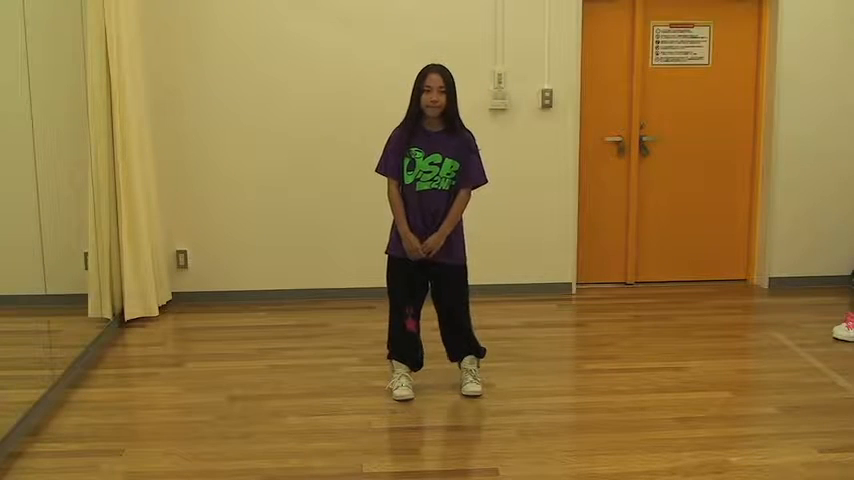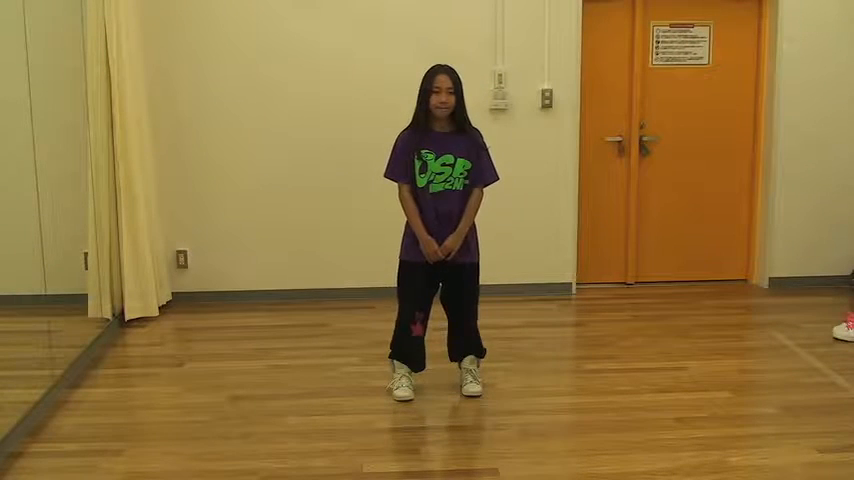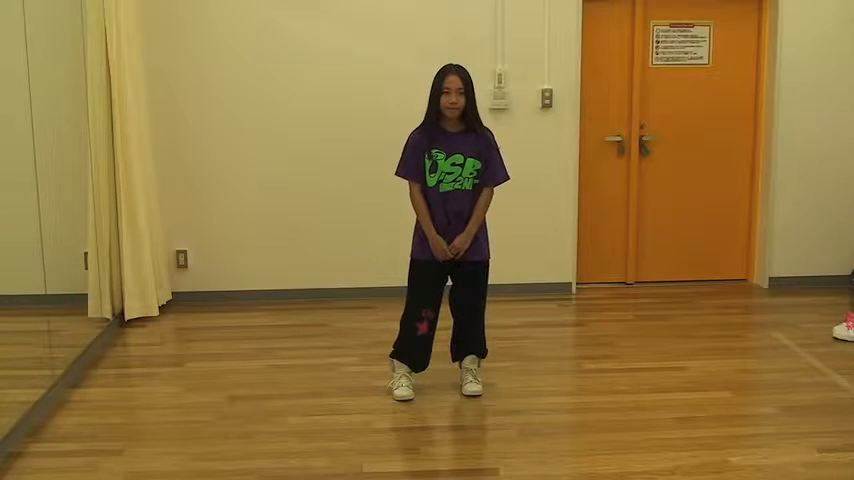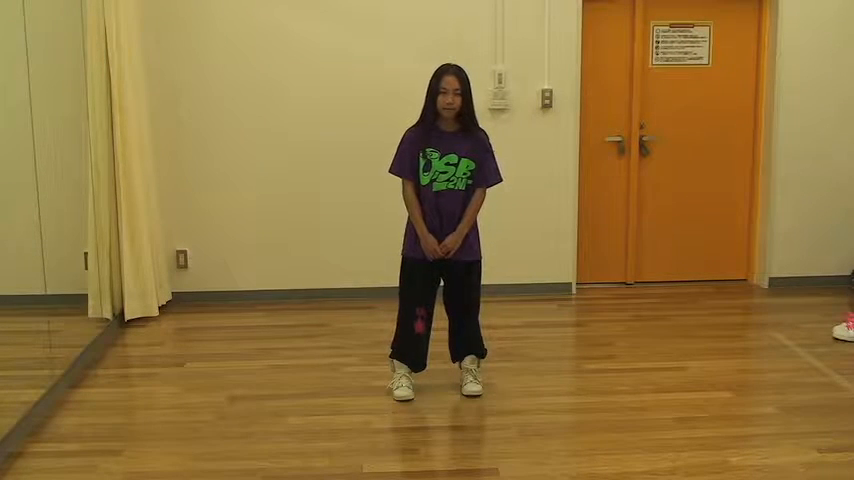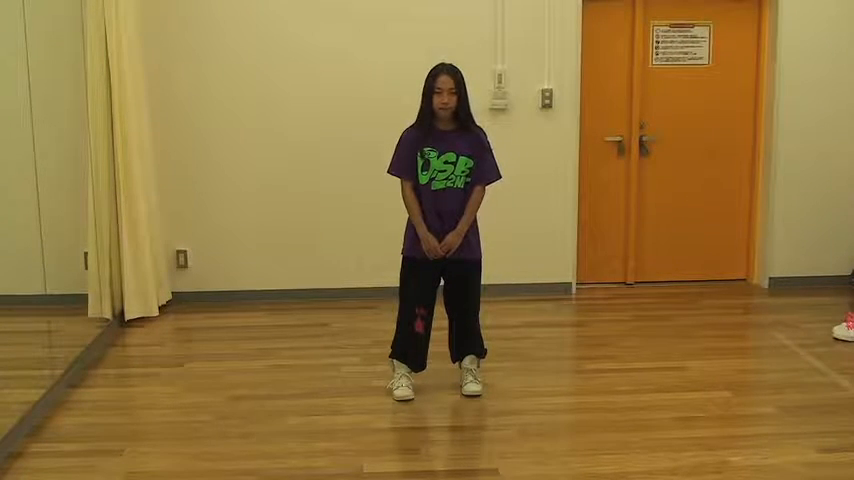
dt=1s
person 1, frame 1
left shoulder: (462, 140)
right shoulder: (402, 137)
left elbow: (465, 192)
right elbow: (392, 187)
left wrist: (441, 236)
right wrist: (406, 234)
left hip: (447, 242)
right hip: (406, 241)
left knee: (454, 305)
right knee: (404, 307)
left ankle: (469, 364)
right ankle: (402, 368)
person 1, frame 2
left shoulder: (471, 140)
right shoulder: (410, 139)
left elbow: (477, 191)
right elbow: (404, 191)
left wrist: (458, 236)
right wrist: (424, 238)
left hip: (461, 243)
right hip: (419, 243)
left knee: (463, 308)
right knee: (413, 308)
left ankle: (469, 366)
right ankle: (402, 369)
person 1, frame 3
left shoulder: (482, 139)
right shoulder: (421, 139)
left elbow: (487, 190)
right elbow: (415, 190)
left wrist: (466, 235)
right wrist: (433, 237)
left hip: (471, 242)
right hip: (429, 242)
left knee: (470, 306)
right knee: (420, 307)
left ankle: (470, 366)
right ankle: (403, 368)
person 1, frame 4
left shoulder: (477, 140)
right shoulder: (416, 137)
left elbow: (480, 191)
right elbow: (408, 188)
left wrist: (458, 235)
right wrist: (424, 235)
left hip: (463, 242)
right hip: (421, 242)
left knee: (464, 307)
right knee: (414, 307)
left ankle: (469, 367)
right ankle: (402, 370)
person 1, frame 5
left shoulder: (474, 138)
right shoulder: (414, 137)
left elbow: (479, 189)
right elbow: (407, 188)
left wrist: (458, 233)
right wrist: (424, 234)
left hip: (463, 241)
right hip: (421, 241)
left knee: (464, 306)
right knee: (414, 307)
left ankle: (469, 367)
right ankle: (402, 370)
